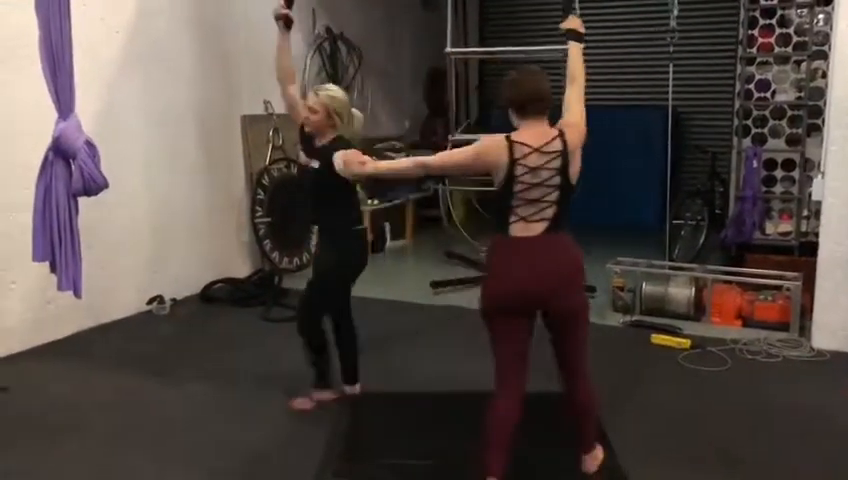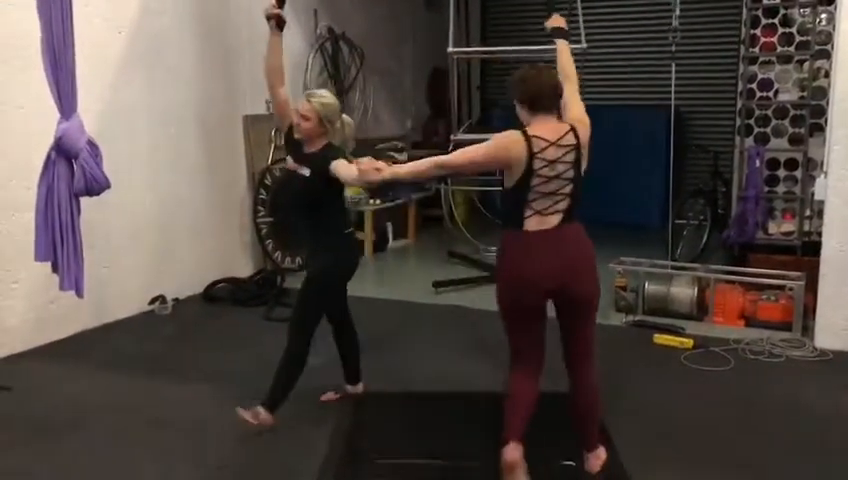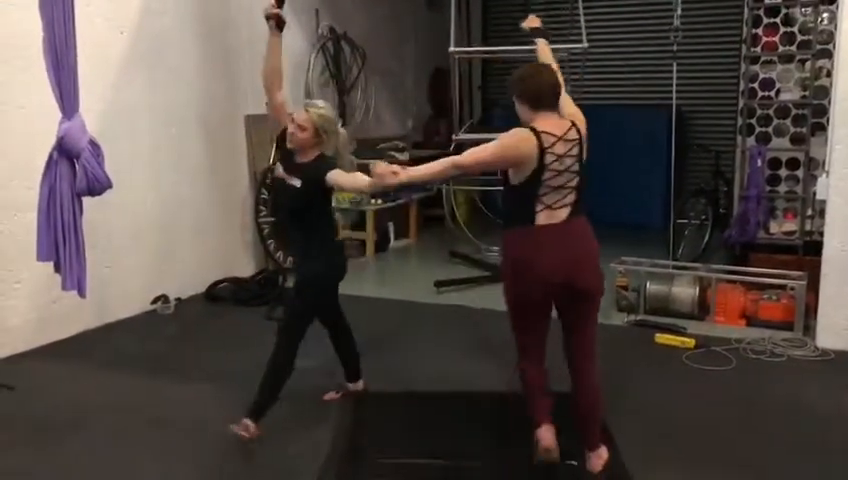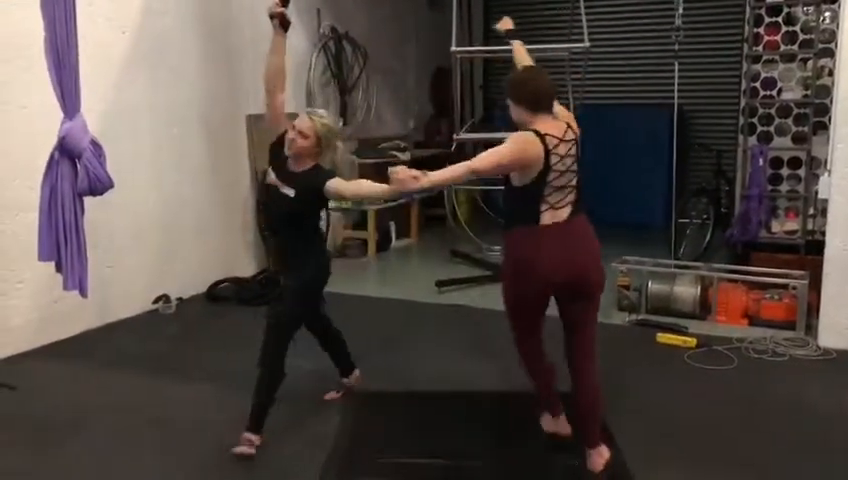
dt=0.1s
person 1, frame 1
left shoulder: (497, 149)
right shoulder: (572, 137)
left elbow: (428, 165)
right elbow: (576, 88)
left wrist: (372, 166)
right wrist: (575, 38)
left hip: (508, 267)
right hip: (560, 264)
left knee: (510, 377)
right knee: (575, 368)
person 1, frame 2
left shoulder: (512, 144)
right shoulder: (579, 132)
left elbow: (445, 163)
right elbow: (570, 83)
left wrist: (388, 172)
right wrist: (560, 35)
left hip: (522, 258)
right hip: (573, 255)
left knee: (525, 363)
right knee: (581, 364)
person 1, frame 3
left shoulder: (519, 141)
right shoulder: (575, 125)
left elbow: (461, 163)
right elbow: (555, 80)
left wrist: (405, 176)
right wrist: (540, 36)
left hip: (530, 254)
right hip: (580, 249)
left knee: (532, 349)
right knee: (582, 356)
left ankle: (545, 429)
right ankle: (593, 449)
person 1, frame 4
left shoulder: (525, 144)
right shoulder: (569, 125)
left elbow: (475, 167)
right elbow: (537, 81)
left wrist: (423, 180)
right wrist: (513, 37)
left hip: (532, 253)
right hip: (580, 247)
left knee: (528, 340)
right knee: (583, 354)
left ankle: (555, 416)
right ankle: (594, 449)
person 2, frame 1
left shoulder: (338, 149)
right shoulder: (308, 137)
right elbow: (286, 83)
left wrist: (339, 165)
left hip: (347, 245)
right hip: (329, 242)
left knee: (308, 317)
right knee: (336, 312)
left ankle: (323, 385)
right ankle: (350, 382)
person 2, frame 2
left shoulder: (330, 157)
right shoulder: (294, 142)
left elbow: (351, 173)
right elbow: (276, 84)
left wrist: (366, 174)
left hip: (336, 251)
right hip: (320, 247)
left knee: (299, 328)
right knee: (336, 314)
left ankle: (269, 407)
right ankle: (353, 382)
person 2, frame 3
left shoulder: (323, 169)
right shoulder: (286, 150)
left elbow: (353, 181)
right elbow: (272, 86)
left wrist: (380, 182)
left hip: (323, 259)
right hip: (306, 256)
left knee: (287, 335)
right knee: (329, 316)
left ankle: (253, 418)
right ankle: (354, 380)
person 2, frame 4
left shoulder: (319, 180)
right shoulder: (280, 152)
left elbow: (356, 188)
right elbow: (274, 90)
left wrist: (396, 187)
left hip: (307, 267)
right hip: (287, 263)
left knee: (273, 343)
right knee: (314, 321)
left ankle: (253, 430)
right ankle: (350, 374)
